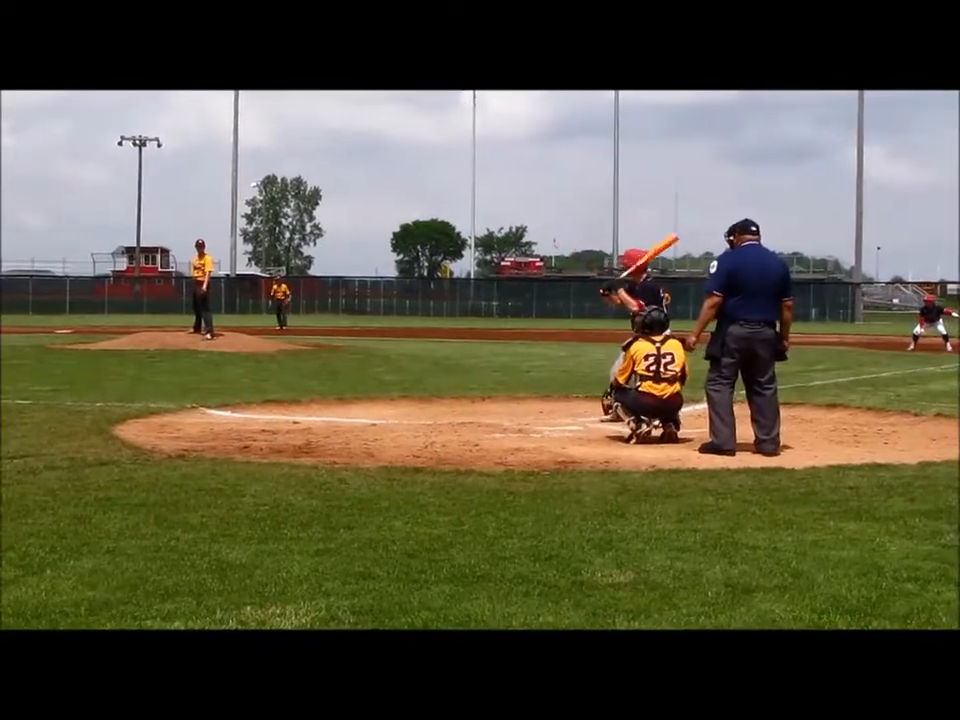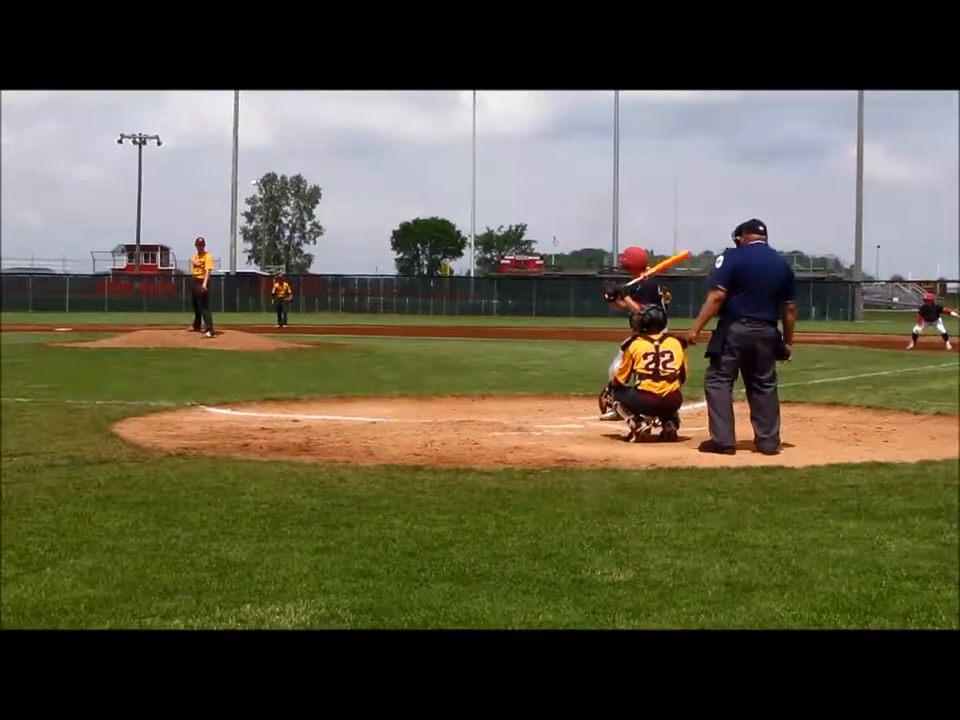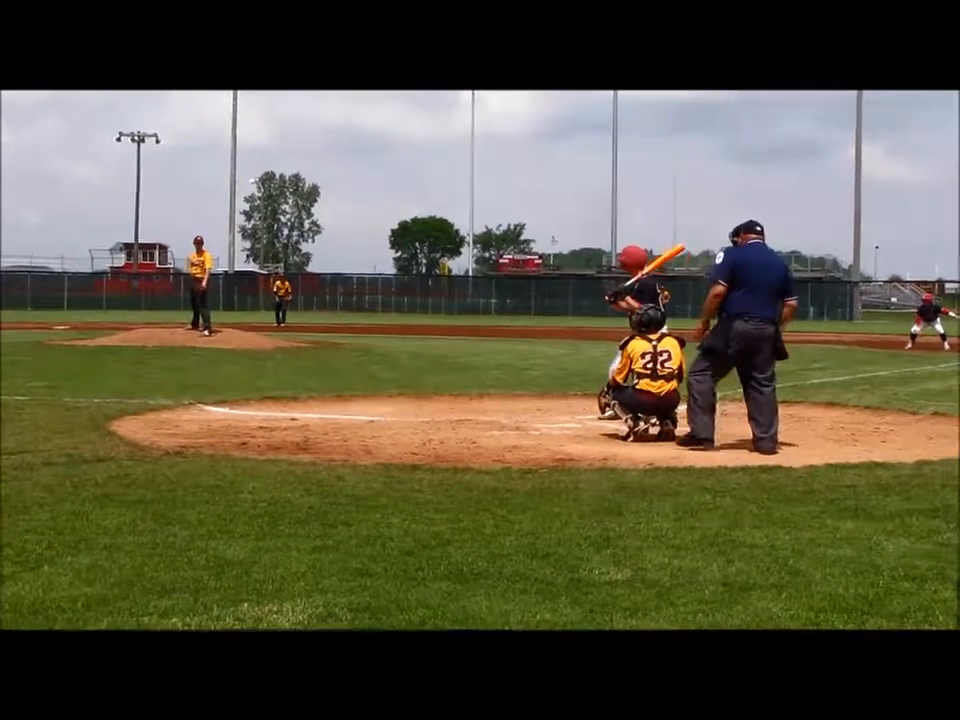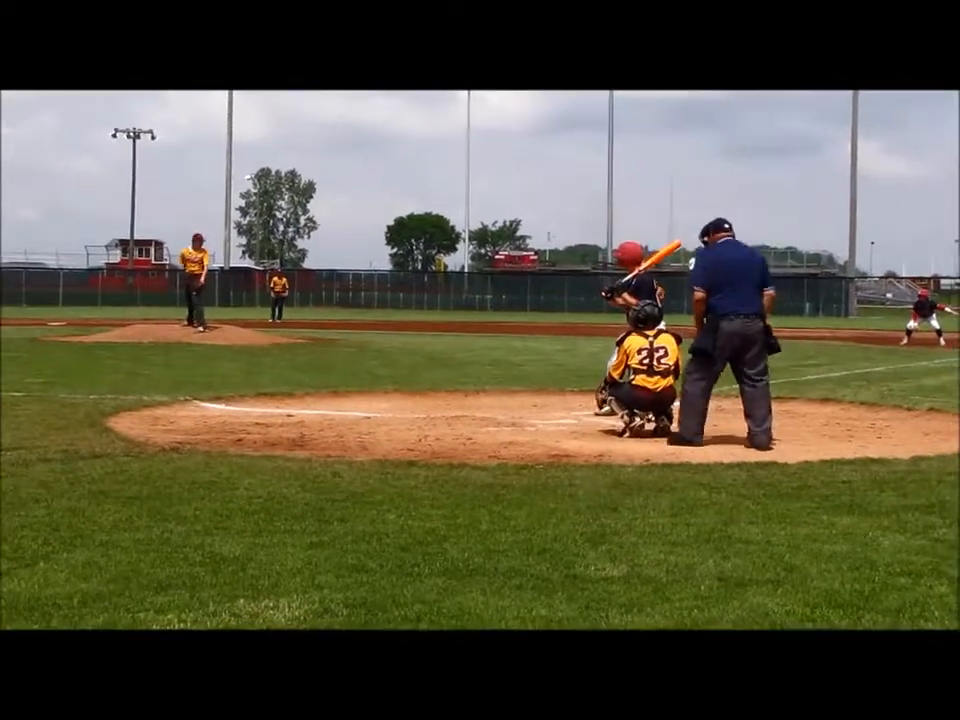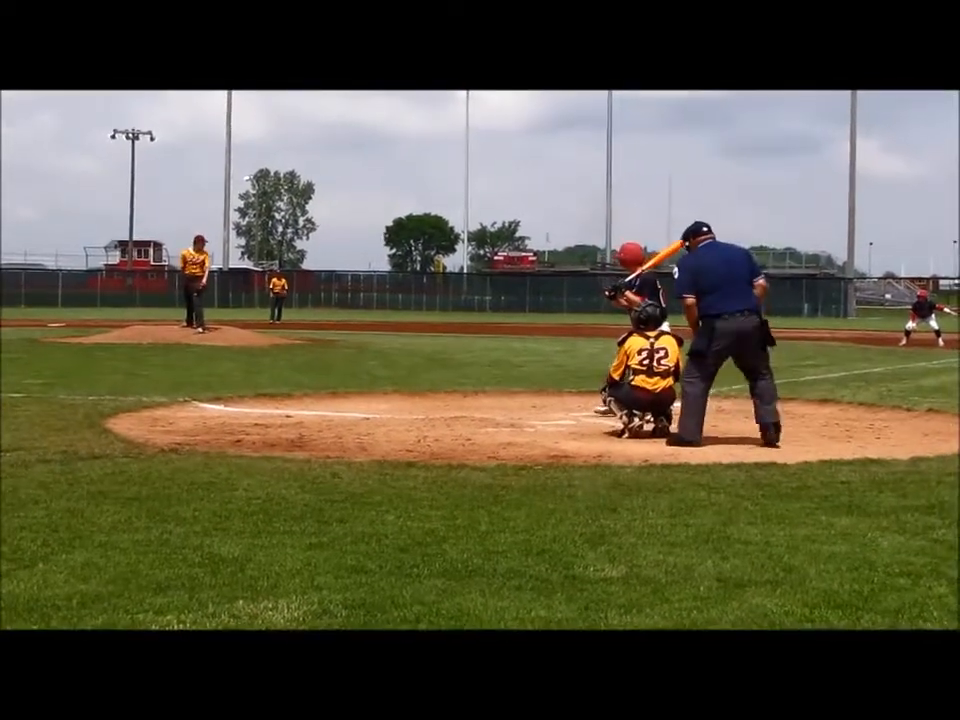
dt=0.3s
person 1, frame 1
left shoulder: (728, 260)
right shoulder: (778, 263)
left elbow: (713, 301)
right elbow: (787, 306)
left wrist: (695, 333)
right wrist: (784, 338)
left hip: (733, 332)
right hip: (765, 334)
left knee: (719, 384)
right knee: (765, 388)
left ankle: (723, 442)
right ankle: (768, 442)
person 1, frame 2
left shoulder: (732, 256)
right shoulder: (782, 264)
left elbow: (717, 296)
right elbow: (789, 308)
left wrist: (696, 327)
right wrist: (788, 341)
left hip: (735, 330)
right hip: (766, 333)
left knee: (718, 382)
right knee: (765, 386)
left ankle: (723, 439)
right ankle: (768, 440)
person 1, frame 3
left shoulder: (732, 254)
right shoulder: (780, 263)
left elbow: (718, 292)
right elbow: (791, 304)
left wrist: (704, 323)
right wrist: (774, 328)
left hip: (735, 327)
right hip: (766, 330)
left knee: (701, 374)
right knee: (763, 385)
left ankle: (701, 432)
right ankle: (766, 440)
person 1, frame 4
left shoulder: (705, 255)
right shoulder: (756, 256)
left elbow: (699, 297)
right elbow: (769, 295)
left wrist: (700, 326)
right wrist: (758, 320)
left hip: (721, 326)
right hip: (754, 326)
left knee: (698, 377)
right knee: (756, 381)
left ankle: (690, 433)
right ankle: (761, 436)
person 1, frame 5
left shoulder: (688, 262)
right shoulder: (740, 252)
left elbow: (689, 302)
right elbow: (761, 285)
left wrist: (696, 331)
right wrist: (749, 313)
left hip: (717, 327)
right hip: (749, 323)
left knee: (694, 378)
right knee: (761, 375)
left ankle: (688, 434)
right ankle: (769, 428)
